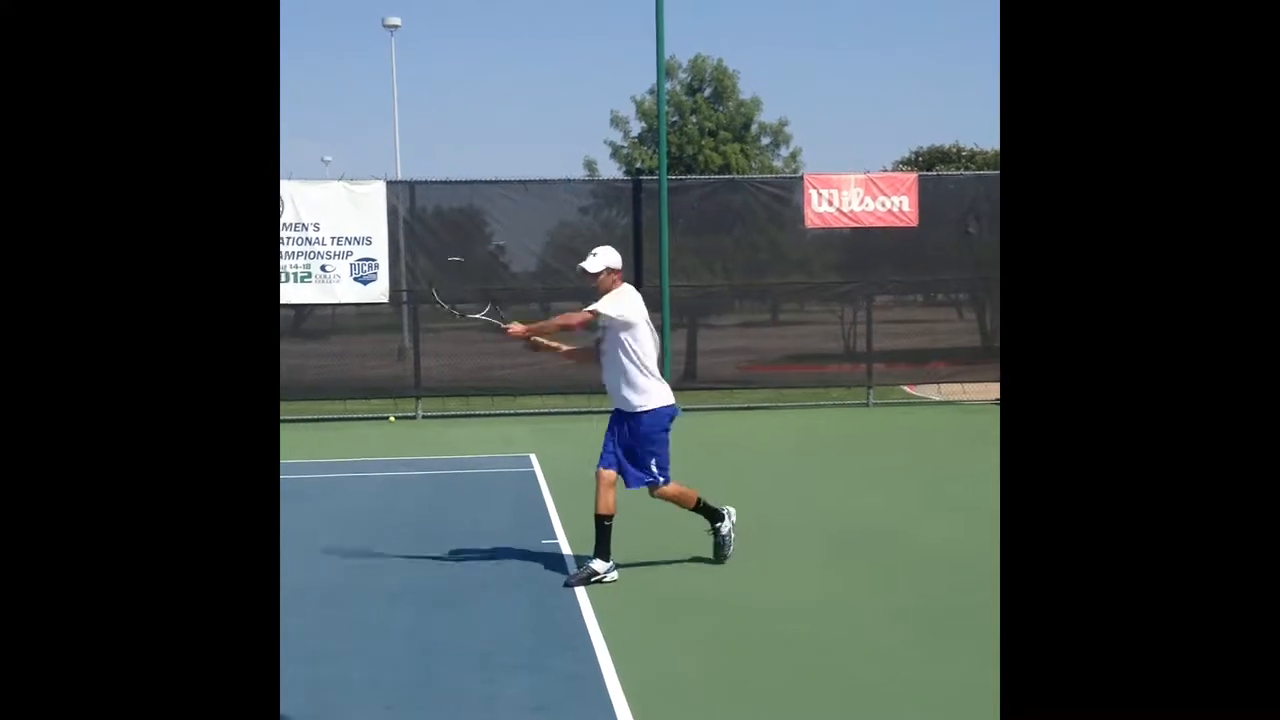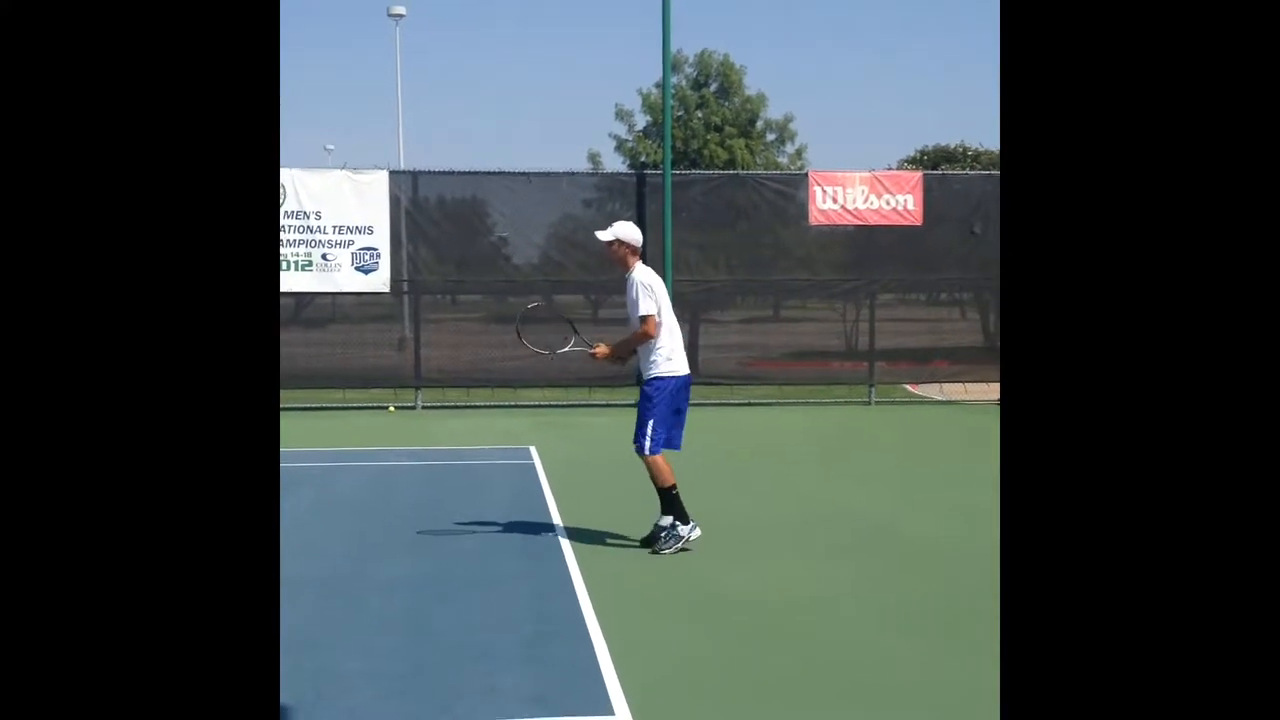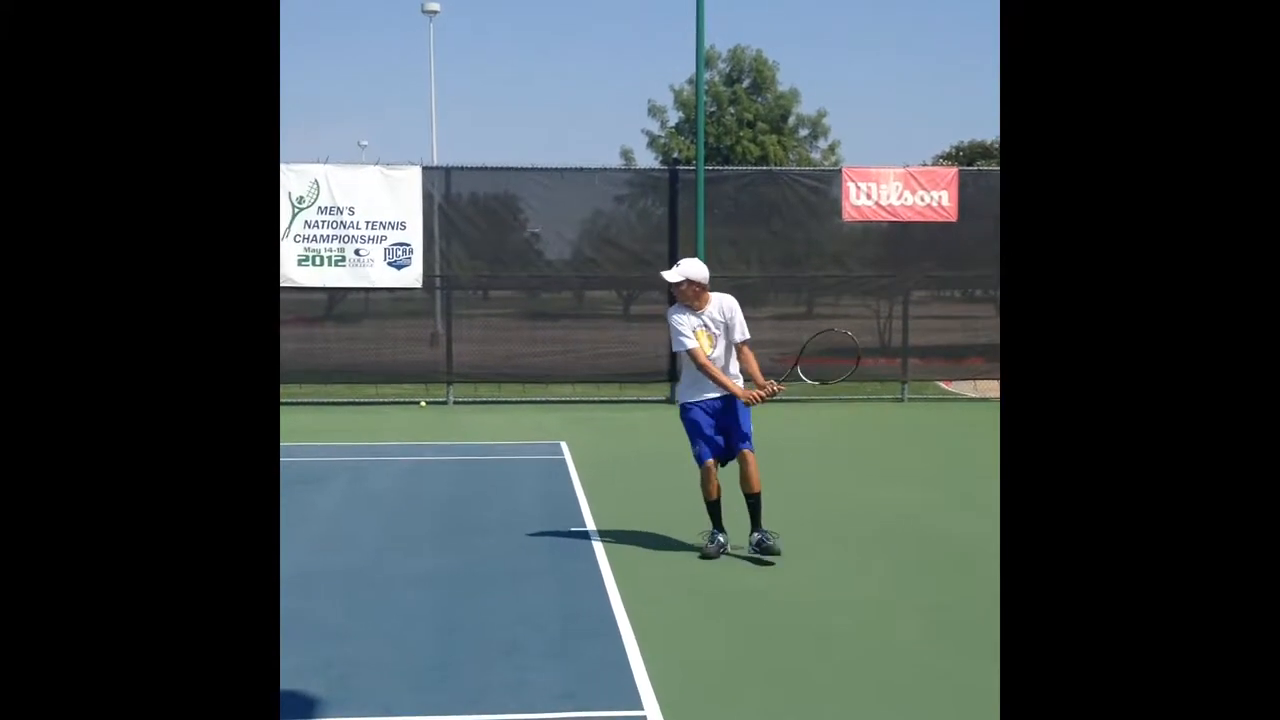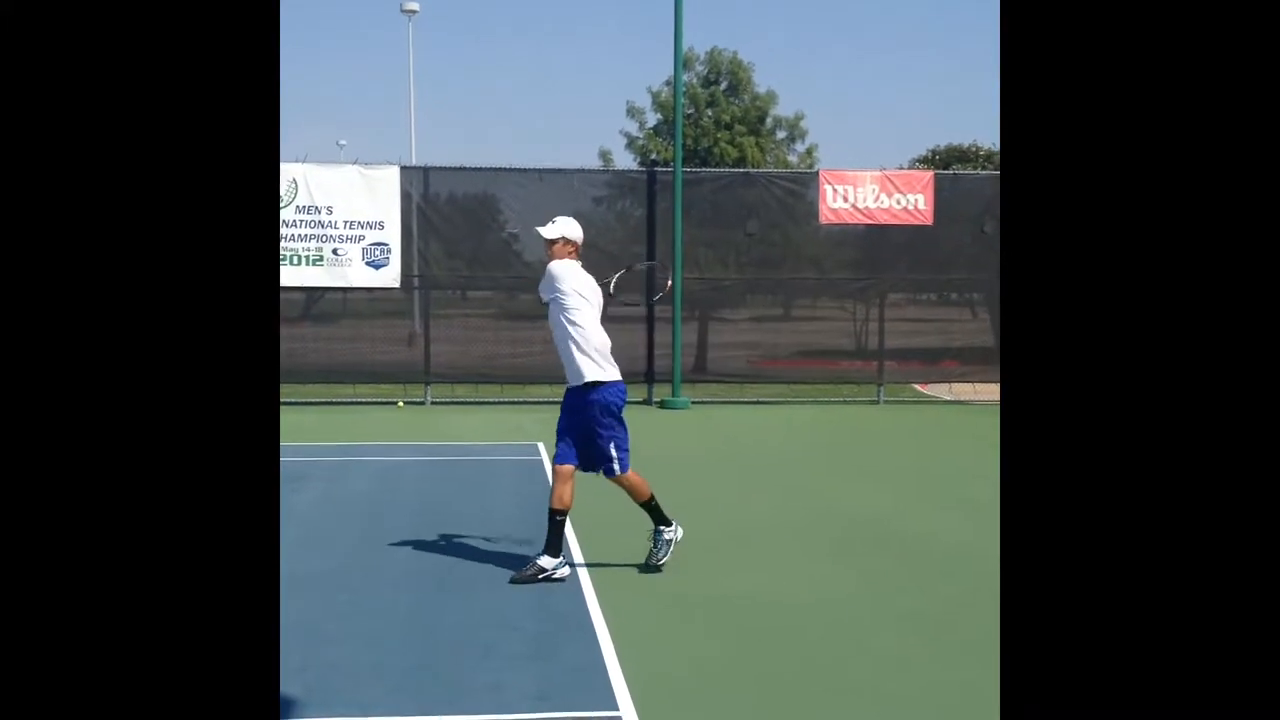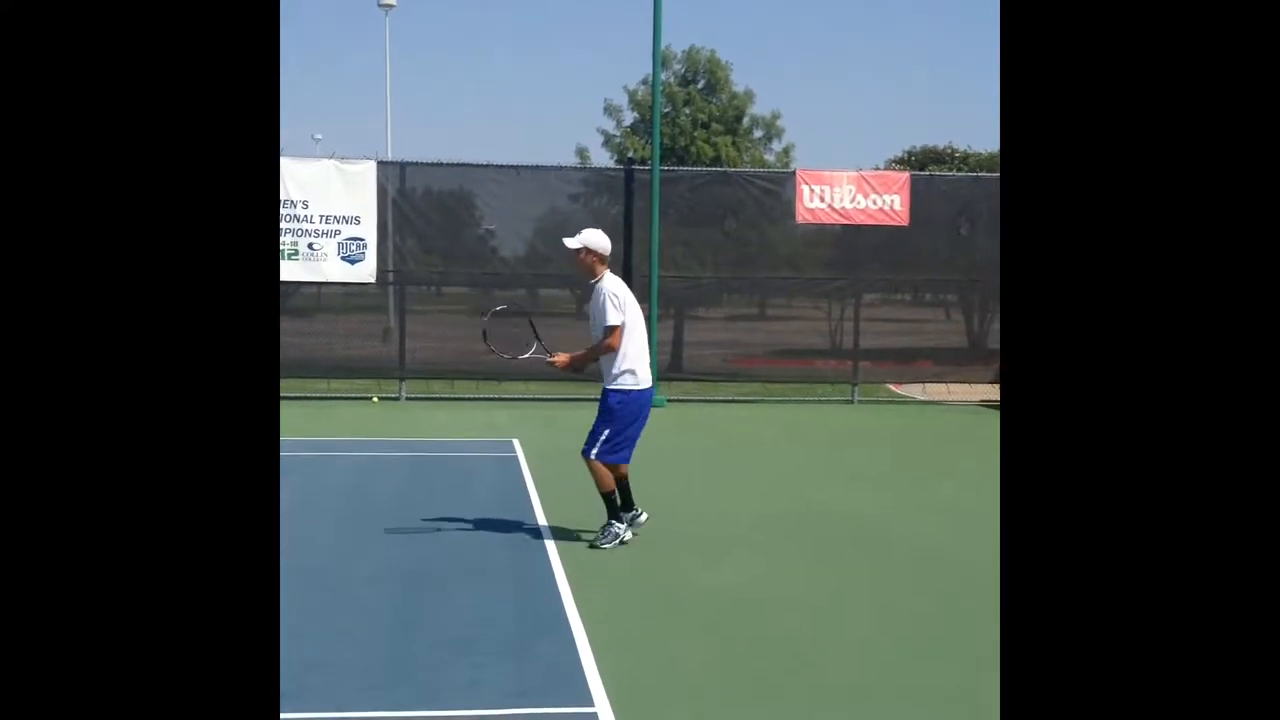
dt=1s
person 1, frame 1
left shoulder: (623, 297)
right shoulder: (610, 303)
left elbow: (576, 320)
right elbow: (599, 354)
left wrist: (528, 330)
right wrist: (549, 346)
left hip: (650, 408)
right hip: (627, 409)
left knee: (658, 486)
right knee: (606, 477)
left ankle: (719, 518)
right ankle: (603, 561)
person 1, frame 2
left shoulder: (639, 279)
right shoulder: (642, 277)
left elbow: (649, 330)
left wrist: (612, 350)
right wrist: (624, 351)
left hip: (663, 375)
right hip: (671, 373)
left knee: (649, 450)
right knee: (651, 448)
left ankle: (684, 523)
right ankle: (668, 518)
person 1, frame 3
left shoulder: (727, 304)
right shoulder: (677, 315)
left elbow: (742, 351)
right elbow: (701, 363)
left wrist: (760, 383)
right wrist: (738, 391)
left hip: (735, 394)
right hip: (695, 400)
left knee: (745, 453)
right knee: (708, 464)
left ankle: (758, 533)
right ankle: (718, 533)
person 1, frame 4
left shoulder: (556, 271)
right shoulder: (582, 283)
left hip: (600, 387)
right hip: (581, 388)
left knee: (618, 471)
right knee: (563, 469)
left ankle: (665, 527)
right ankle: (553, 558)
person 1, frame 5
left shoulder: (608, 289)
right shoulder: (606, 286)
left elbow: (612, 342)
left wrist: (574, 360)
right wrist: (582, 360)
left hip: (626, 387)
right hip: (633, 384)
left knee: (594, 455)
right knee: (611, 452)
left ankle: (617, 522)
right ankle: (630, 511)
